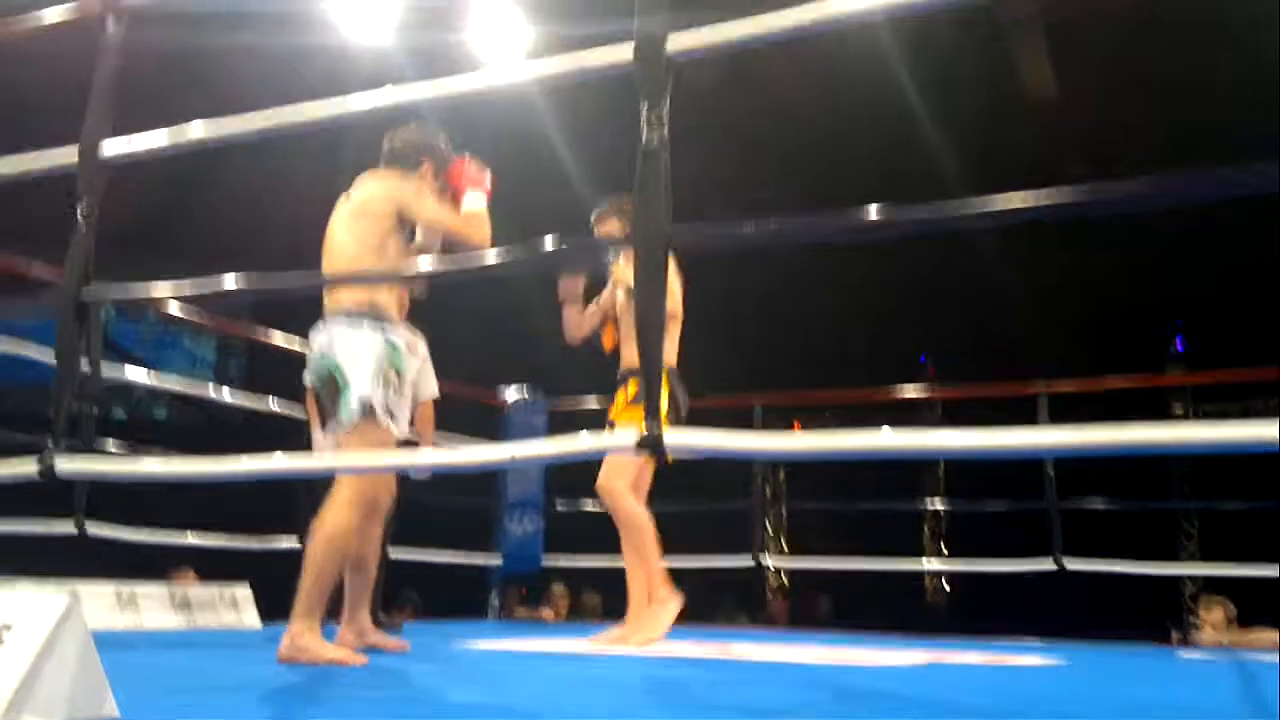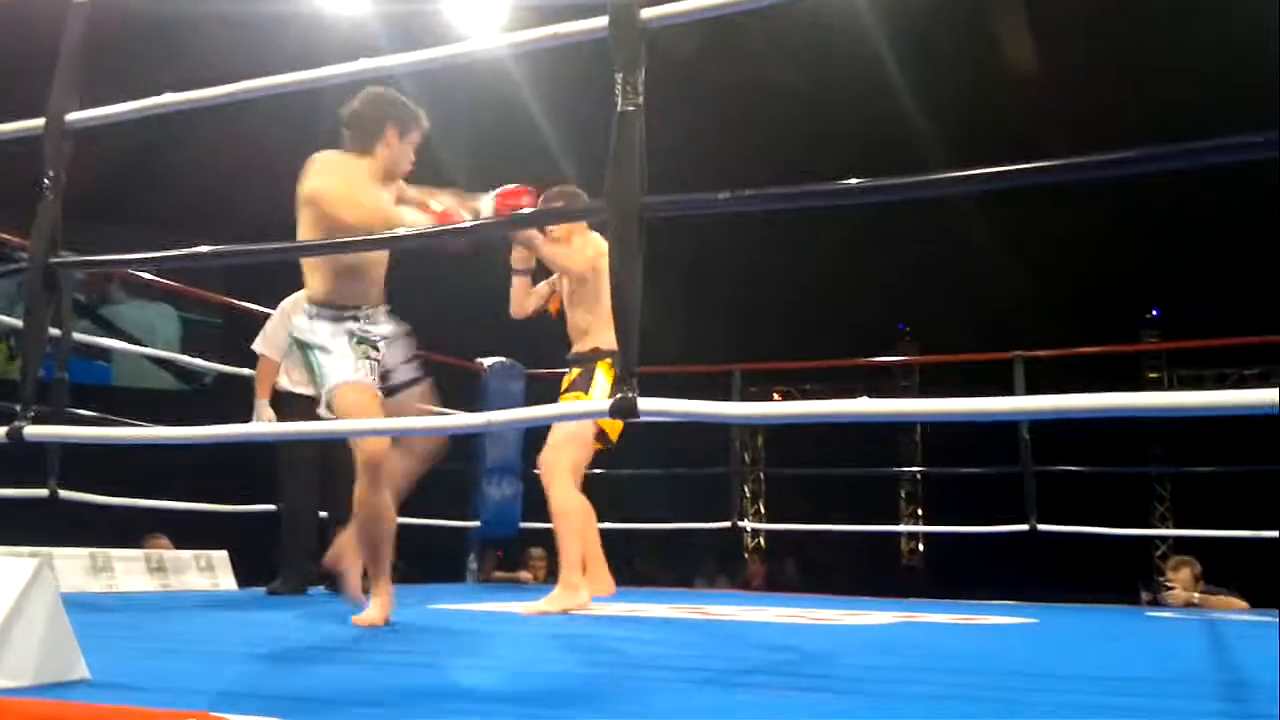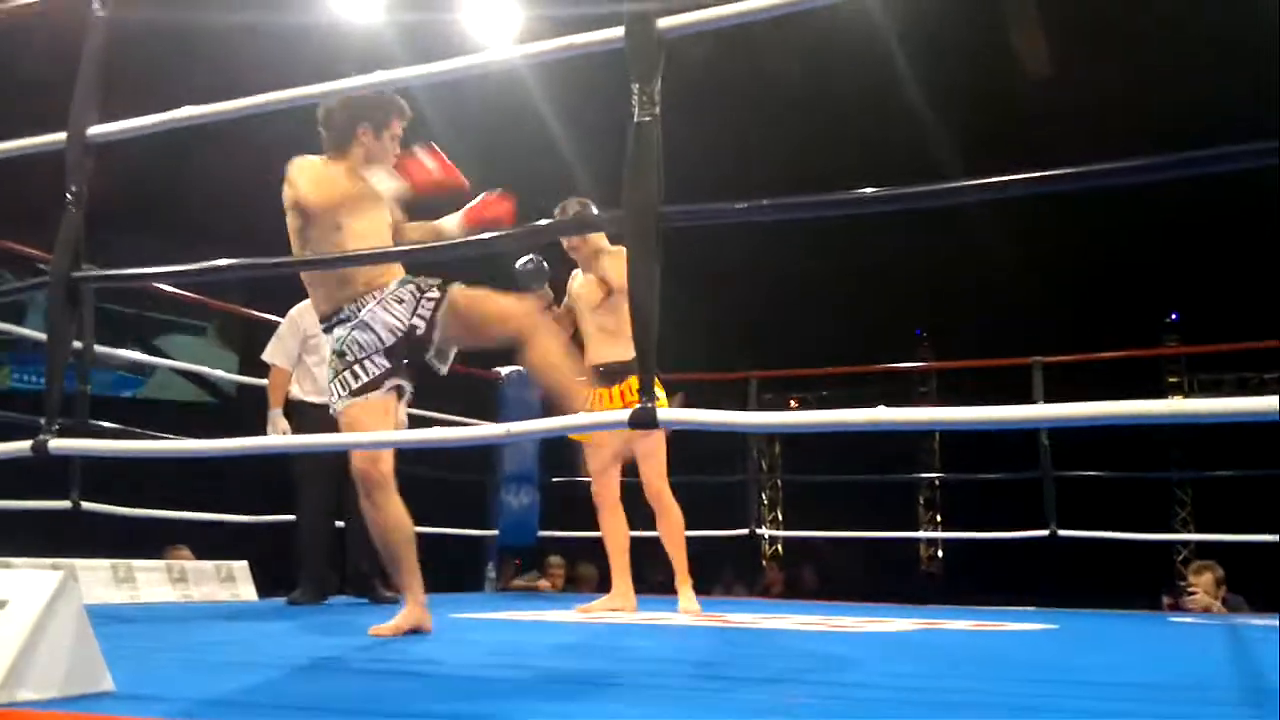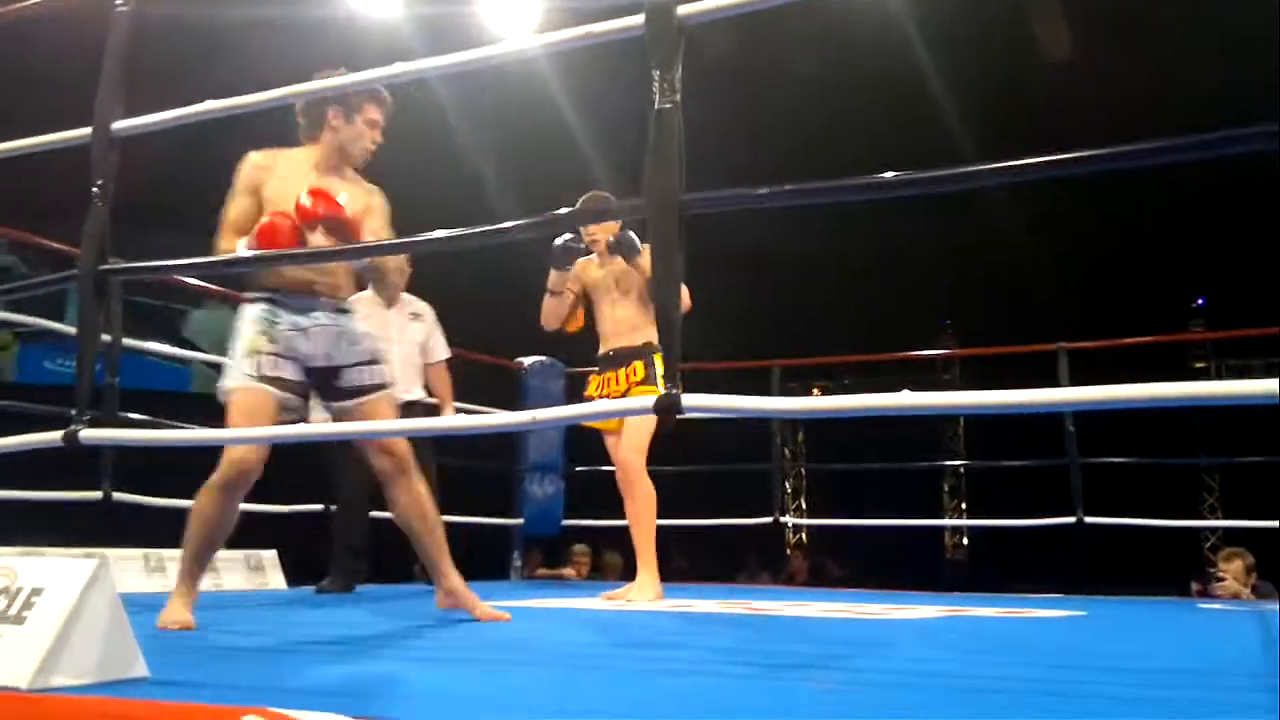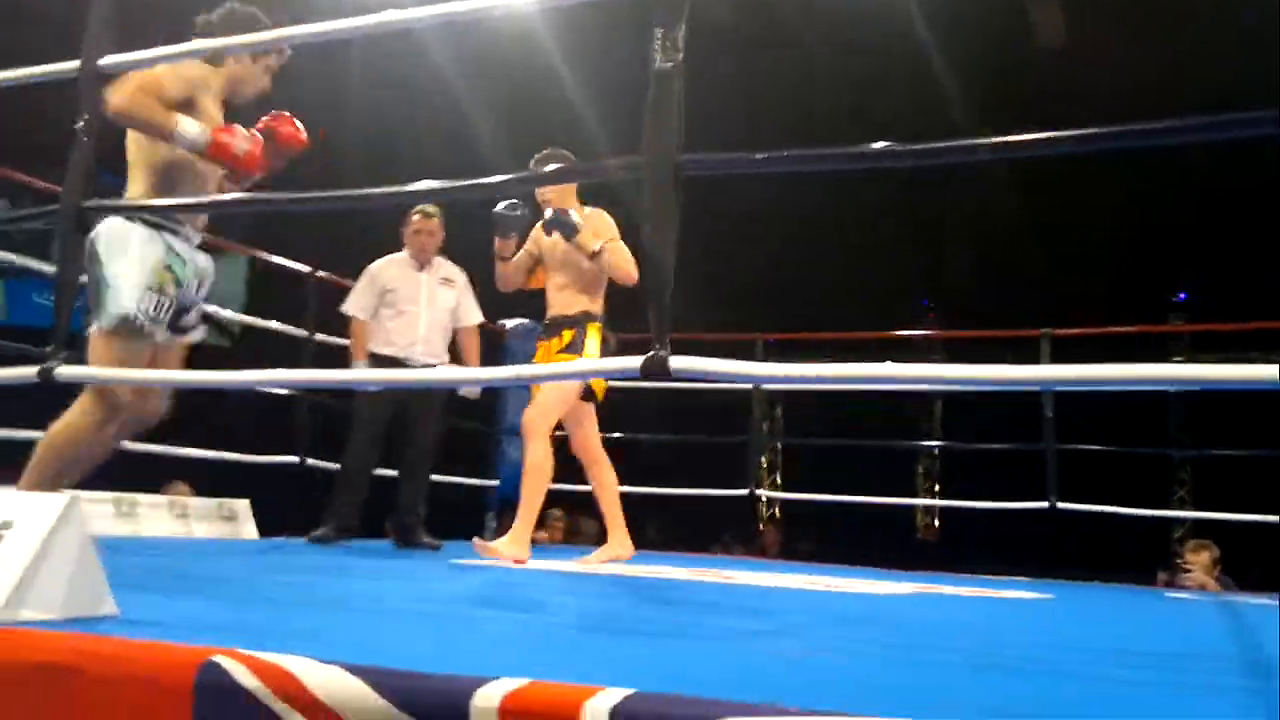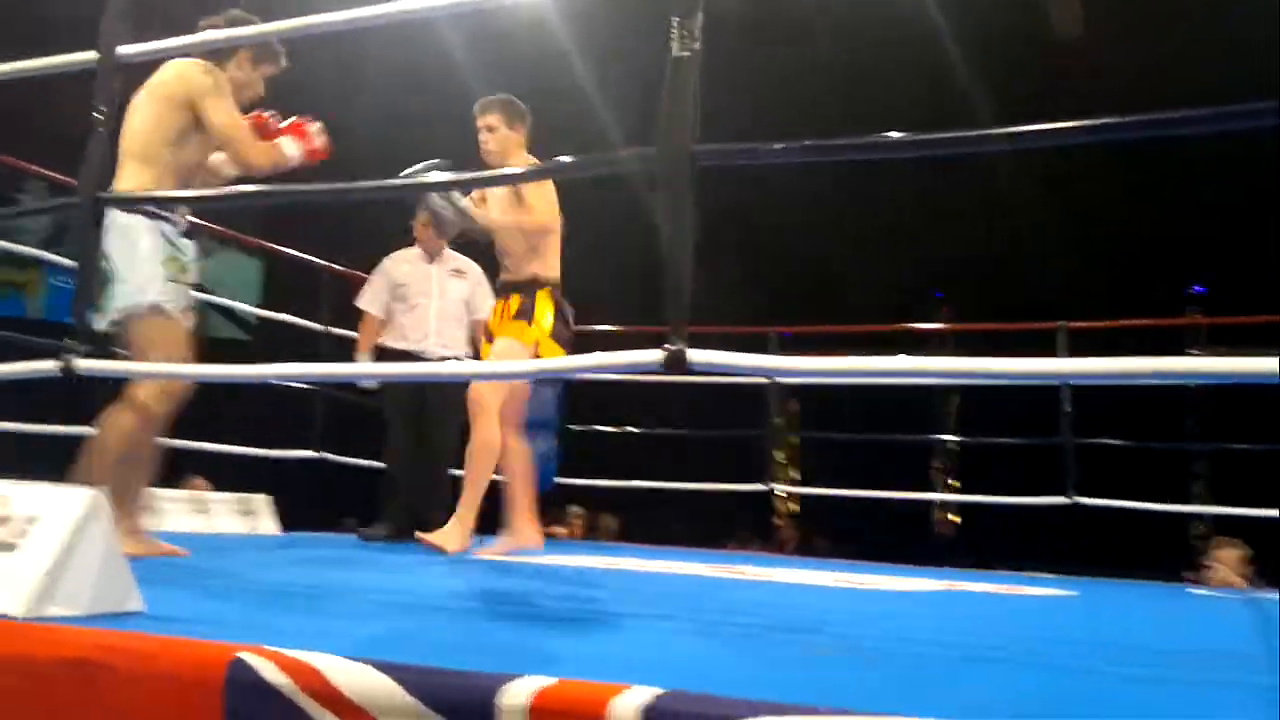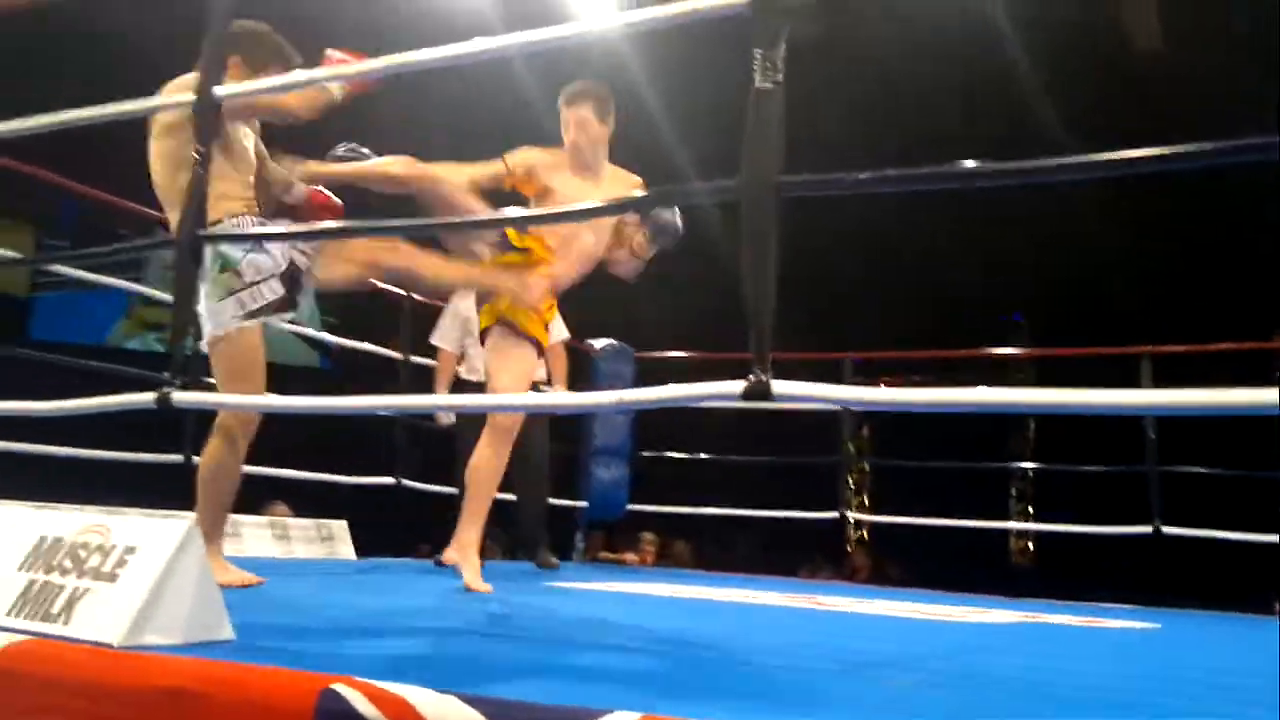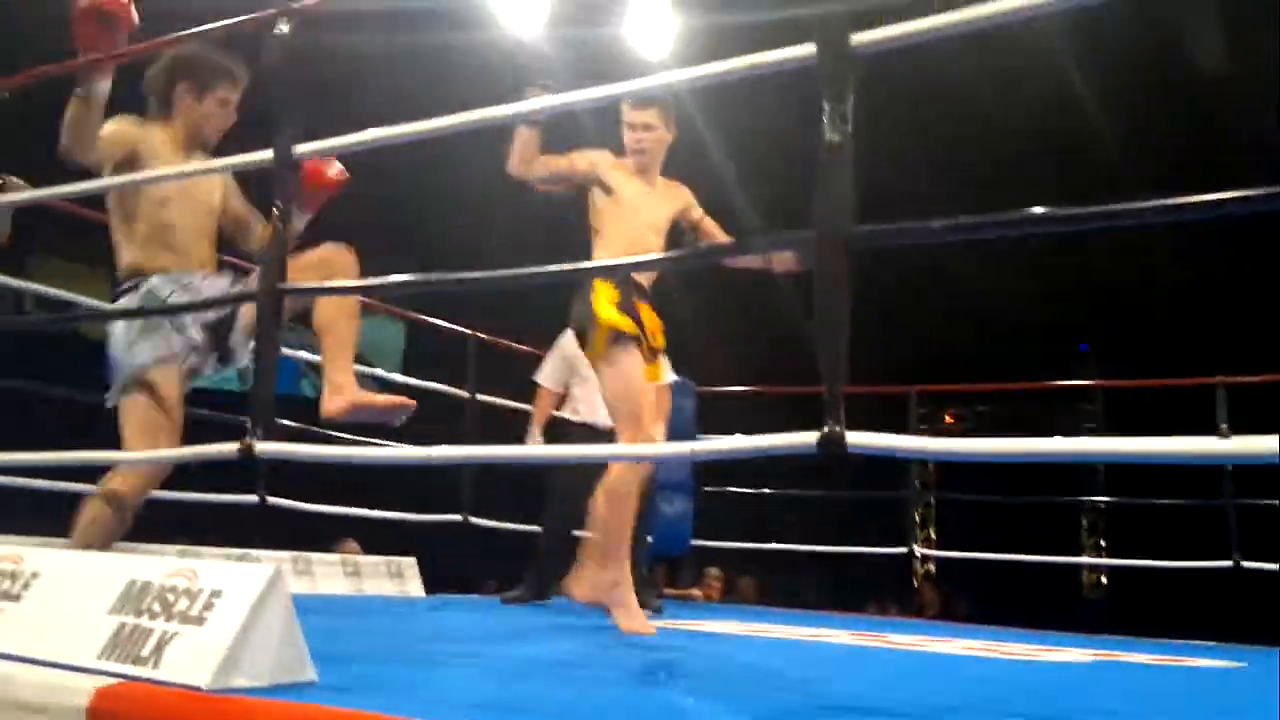
dt=0.4s
person 1, frame 1
left shoulder: (353, 203)
right shoulder: (396, 185)
right elbow: (475, 239)
left wrist: (446, 213)
right wrist: (476, 193)
left hip: (337, 342)
right hip: (361, 340)
left knee: (375, 493)
right knee: (356, 492)
left ankle: (357, 622)
right ankle: (301, 632)
person 1, frame 2
left shoulder: (381, 182)
right shoulder: (328, 166)
left elbow: (434, 204)
right elbow: (357, 219)
left wrist: (489, 205)
right wrist: (428, 219)
left hip: (376, 326)
right hip: (335, 331)
left knee: (423, 442)
right knee: (375, 454)
left ankle: (352, 545)
right ankle: (378, 586)
person 1, frame 3
left shoulder: (378, 185)
right shoulder: (308, 172)
right elbow: (324, 204)
left wrist: (460, 222)
right wrist: (399, 181)
left hip: (410, 304)
right hip: (353, 336)
left knee: (524, 317)
right knee: (371, 474)
right ankle: (414, 603)
person 1, frame 4
left shoulder: (369, 198)
right shoulder: (263, 168)
left elbow: (386, 274)
right elbow: (224, 251)
left wrist: (345, 232)
right wrist: (255, 247)
left hip: (338, 330)
right hip: (273, 325)
left knee: (396, 460)
right knee: (241, 462)
left ankle: (451, 586)
right ankle: (184, 591)
person 1, frame 5
left shoulder: (207, 98)
right shoulder: (188, 71)
right elbow: (119, 101)
left wrist: (260, 152)
right wrist: (203, 137)
left hip: (172, 252)
right hip: (146, 244)
left knee: (146, 405)
right knee: (111, 398)
person 1, frame 6
left shoulder: (175, 93)
right shoulder: (202, 77)
left elbow: (199, 178)
right elbow: (256, 162)
left wrist: (239, 140)
right wrist: (300, 147)
left hip: (147, 232)
right hip: (140, 231)
left knee: (163, 386)
right knee: (167, 385)
left ankle: (127, 523)
right ankle: (108, 520)
person 1, frame 7
left shoulder: (239, 124)
right shoulder: (195, 93)
left elbow: (275, 182)
right elbow: (295, 105)
left wrist: (301, 196)
right wrist: (337, 80)
left hip: (264, 251)
right hip: (219, 261)
left knee: (382, 252)
right knee: (239, 415)
left ankle: (514, 286)
right ankle: (207, 553)
person 1, frame 8
left shoulder: (219, 176)
right shoulder: (133, 142)
left elbow: (262, 240)
right elbow: (76, 148)
left wrist: (308, 204)
right wrist: (95, 68)
left hip: (218, 300)
right hip: (154, 307)
left knee: (336, 260)
right knee: (145, 468)
left ankle: (341, 391)
person 2, frame 1
right shoulder: (616, 287)
left elbow: (670, 309)
right elbow: (575, 332)
left wrist: (619, 271)
right wrist: (570, 282)
left hip: (654, 388)
right hip: (631, 393)
left knee: (612, 484)
right knee: (628, 506)
left ankle: (661, 593)
right ankle: (639, 618)
person 2, frame 2
left shoulder: (593, 245)
right shoulder: (565, 269)
left elbow: (573, 264)
right elbow: (519, 309)
left wrist: (533, 231)
right wrist: (523, 250)
left hip: (601, 371)
right hip: (580, 375)
left knee: (552, 466)
right knee: (563, 478)
left ankle: (570, 583)
right ankle: (596, 575)
person 2, frame 3
left shoulder: (618, 258)
right shoulder: (575, 281)
left elbow: (619, 285)
right elbow: (559, 331)
left wrist: (595, 245)
right wrist: (539, 291)
left hip: (634, 381)
right hip: (596, 386)
left knee: (656, 489)
right knee: (603, 493)
left ankle: (684, 585)
right ankle: (621, 590)
person 2, frame 4
left shoulder: (641, 255)
right shoulder: (583, 268)
left elbow: (681, 301)
right elbow: (550, 323)
left wrist: (638, 259)
right wrist: (558, 273)
left hip: (645, 364)
right hip: (607, 370)
left knee: (630, 456)
right knee: (629, 477)
left ankle: (646, 569)
right ankle: (649, 577)
person 2, frame 5
left shoulder: (597, 220)
right shoulder: (542, 230)
left elbow: (629, 275)
right elbow: (509, 282)
left wrist: (583, 240)
right wrist: (504, 241)
left hip: (583, 335)
right hip: (555, 335)
left knee: (535, 423)
right knee: (587, 447)
left ankle: (519, 537)
right ankle: (618, 539)
person 2, frame 6
left shoulder: (532, 177)
right shoulder: (491, 179)
left elbow: (541, 225)
right elbow: (461, 219)
left wrist: (472, 209)
left hip: (537, 304)
right hip: (513, 303)
left knee: (483, 398)
right knee: (507, 422)
left ankle: (462, 527)
right ankle: (523, 526)
person 2, frame 7
left shoulder: (629, 189)
right shoulder: (540, 161)
left elbow: (625, 267)
right elbow: (469, 175)
left wrist: (649, 240)
left hip: (528, 302)
right hip: (496, 260)
left knee: (507, 424)
left ankle: (465, 548)
person 2, frame 8
left shoulder: (677, 195)
right shoulder: (600, 165)
left elbow: (724, 247)
right elbow: (521, 169)
left wrist: (782, 259)
right wrist: (532, 115)
left hip: (641, 313)
right hip: (607, 304)
left knee: (645, 454)
right knee: (637, 447)
left ankle: (587, 572)
right ankle: (616, 580)
person 3, frame 1
left shoulder: (414, 345)
right shoulder: (346, 339)
left elbow: (423, 401)
right elbow: (316, 390)
left wrist: (425, 449)
right wrist: (318, 434)
left hip: (389, 448)
right hip: (346, 444)
left knee: (379, 528)
right knee: (342, 523)
left ankle: (372, 608)
person 3, frame 2
right shoulder: (295, 306)
right elbow: (269, 357)
right wrist: (262, 404)
right hip: (301, 407)
left knee: (346, 495)
right knee: (298, 494)
right ankle: (294, 573)
person 3, frame 3
right shoulder: (303, 314)
right elbow: (280, 366)
right wrist: (276, 414)
right hip: (314, 417)
right knee: (314, 503)
left ankle: (367, 580)
right ankle: (313, 582)
person 3, frame 4
left shoulder: (422, 312)
right shoulder: (353, 309)
left elbow: (436, 363)
left wrist: (447, 407)
right wrist: (318, 404)
left hip: (410, 409)
right knee: (354, 493)
right ankle: (345, 570)
person 3, frame 5
left shoulder: (454, 277)
right shoulder: (382, 270)
left elbow: (467, 328)
right elbow: (358, 319)
left wrist: (472, 371)
right wrist: (360, 362)
right hip: (383, 367)
left knee: (420, 452)
right knee: (362, 444)
left ankle: (408, 526)
right ankle: (339, 521)
person 3, frame 6
left shoulder: (467, 270)
right shoulder: (395, 265)
left elbow: (483, 322)
right elbow: (373, 314)
right wrist: (363, 358)
right hip: (402, 364)
left knee: (441, 447)
right knee: (400, 445)
left ankle: (432, 520)
right ankle: (396, 520)
person 3, frame 7
right shoulder: (465, 301)
left elbow: (555, 345)
right elbow: (448, 350)
left wrist: (560, 387)
right wrist: (441, 395)
right hip: (478, 393)
left knee: (534, 468)
left ankle: (536, 544)
person 3, frame 8
right shoulder: (572, 338)
left elbow: (660, 387)
right elbow: (549, 388)
right wrist: (535, 432)
right hip: (580, 433)
right knee: (559, 510)
left ankle: (640, 588)
right ankle: (537, 584)
